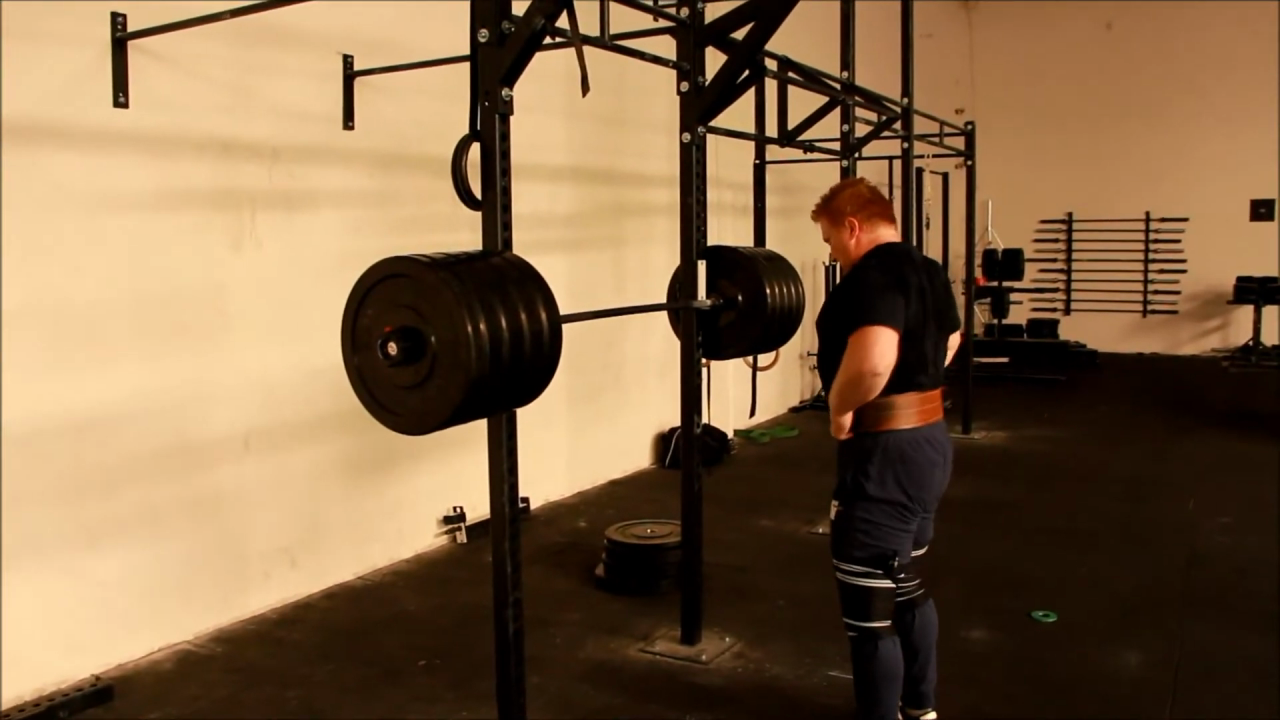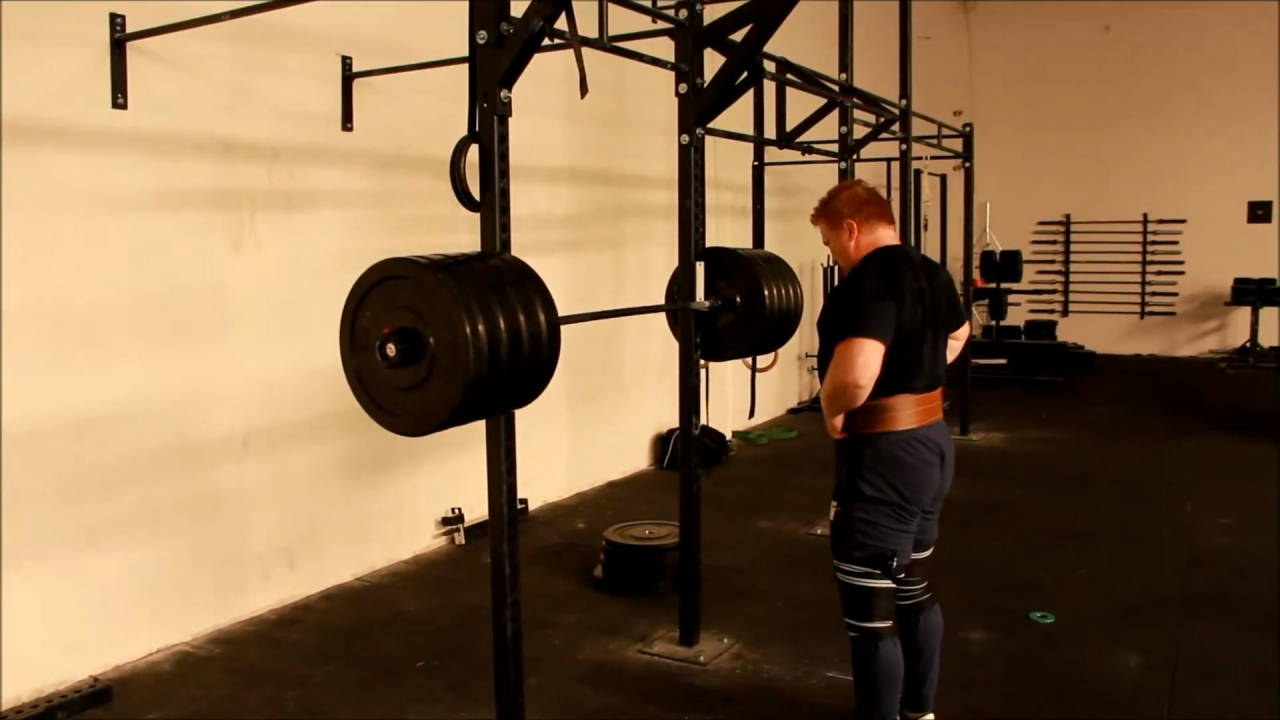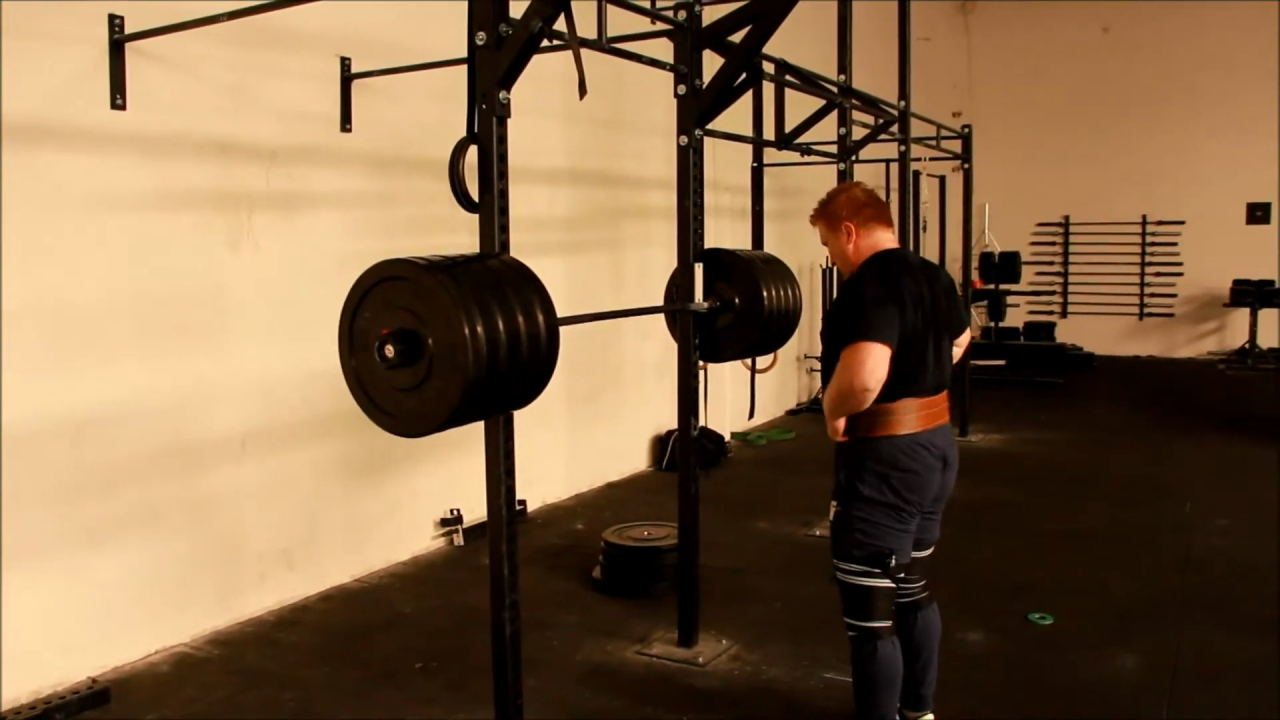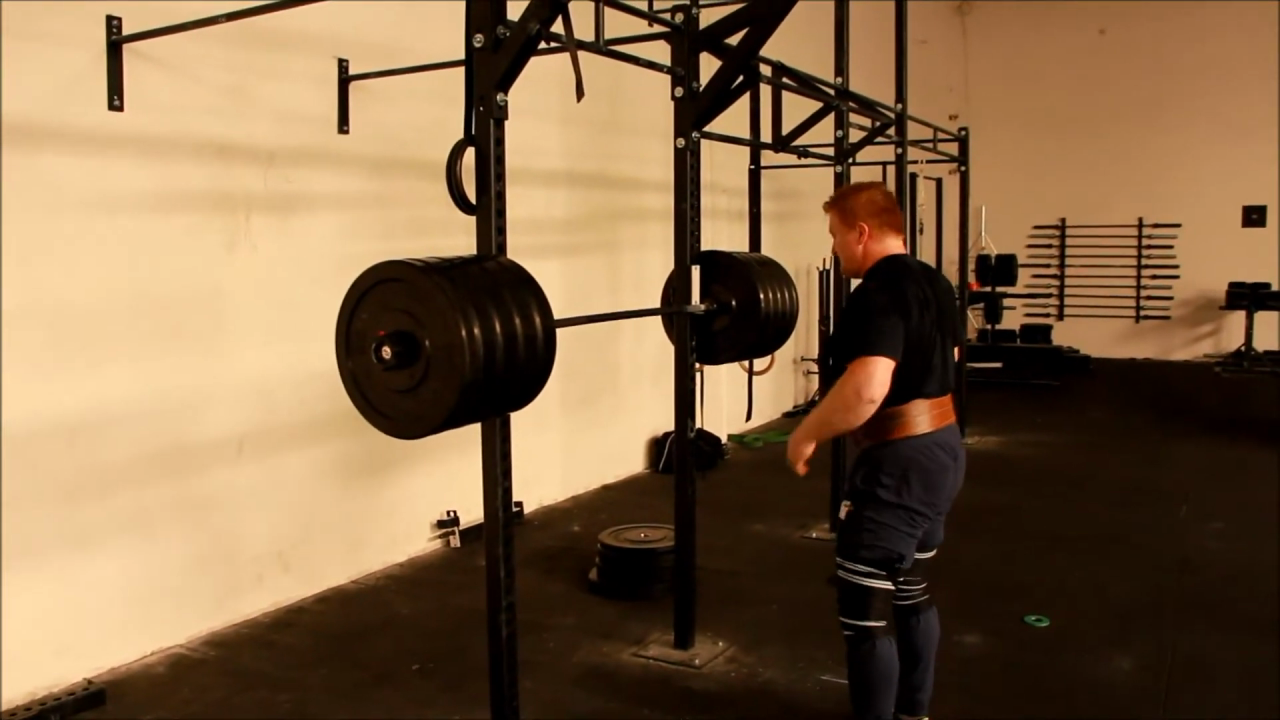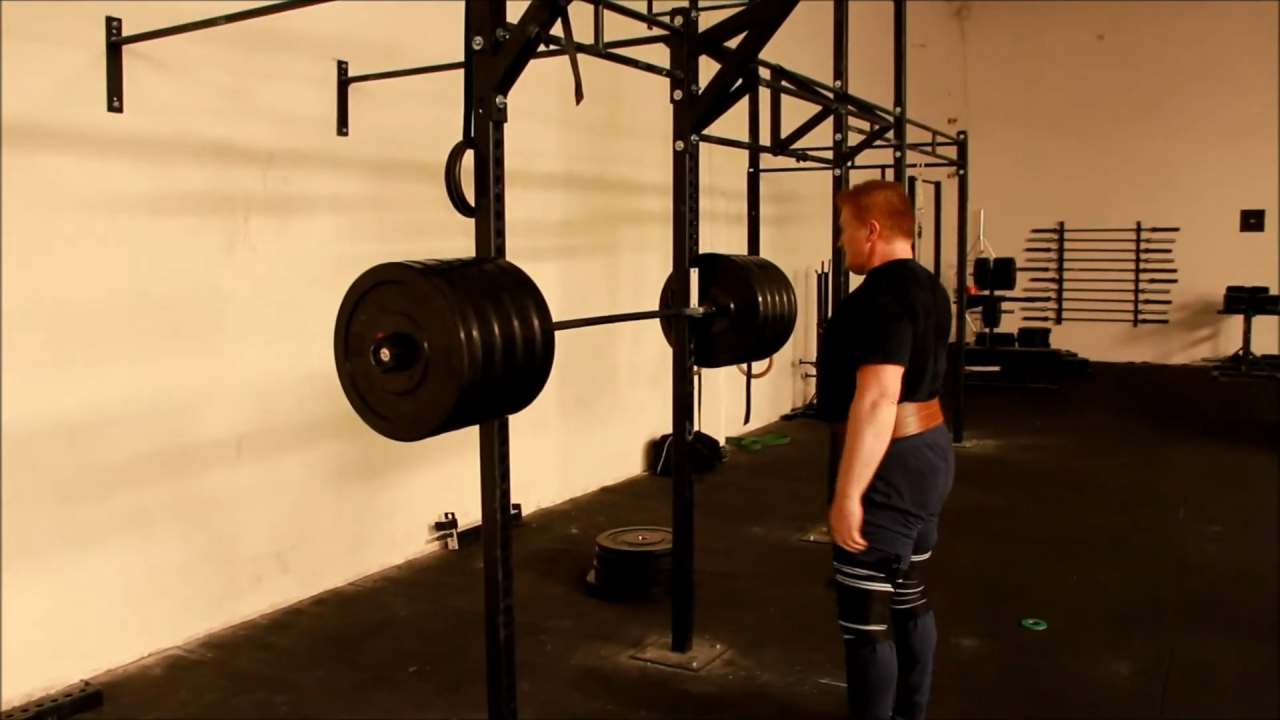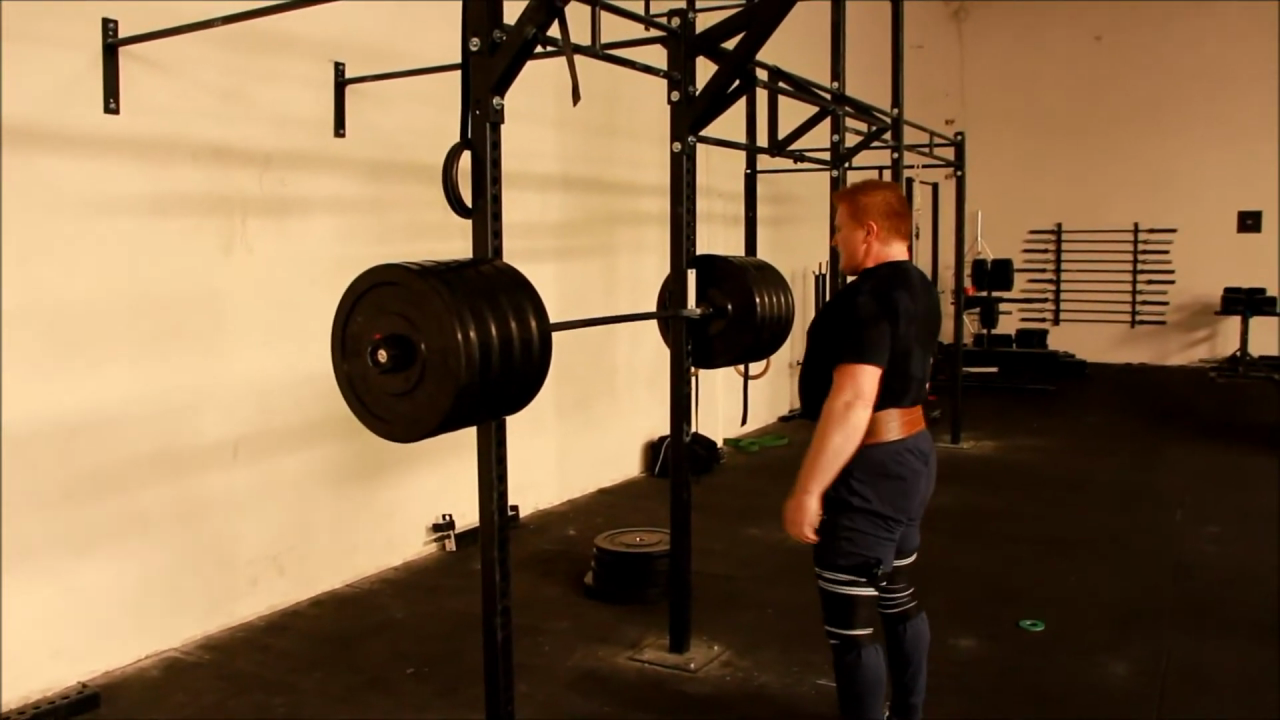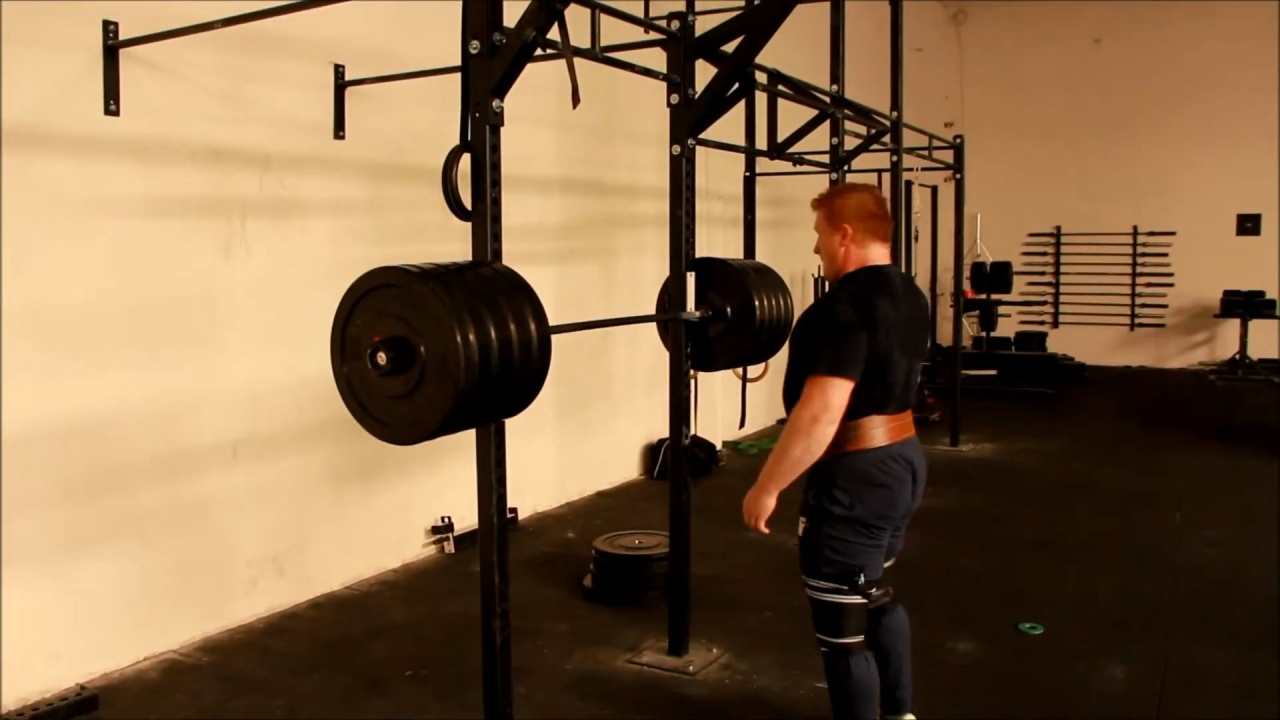
dt=0.3s
person 1, frame 1
left shoulder: (873, 276)
right shoulder: (928, 271)
left elbow: (871, 362)
right elbow: (949, 341)
left wrist: (840, 408)
left hip: (885, 456)
right hip: (928, 443)
left knee: (868, 607)
right knee: (906, 584)
person 1, frame 2
left shoulder: (870, 280)
right shoulder: (931, 273)
left elbow: (853, 373)
right elbow: (956, 335)
left wrist: (831, 409)
left hip: (884, 457)
right hip: (930, 445)
left knee: (870, 609)
right knee: (913, 588)
person 1, frame 3
left shoulder: (870, 286)
right shoulder: (933, 276)
left elbow: (863, 376)
right elbow: (959, 338)
left wrist: (833, 410)
left hip: (885, 460)
right hip: (935, 448)
left knee: (868, 609)
right knee: (911, 586)
person 1, frame 4
left shoulder: (879, 293)
right shoulder: (932, 282)
left elbow: (865, 390)
left wrist: (805, 432)
left hip: (898, 464)
right hip: (941, 448)
left knee: (865, 611)
right knee: (911, 591)
person 1, frame 5
left shoulder: (882, 295)
right shoulder: (926, 287)
left elbow: (876, 399)
left wrist: (847, 495)
left hip: (891, 466)
right hip: (929, 451)
left knee: (864, 615)
right knee: (908, 595)
person 1, frame 6
left shoulder: (868, 297)
right shoulder: (917, 289)
left elbow: (852, 401)
left wrist: (807, 489)
left hip: (871, 468)
right hip: (912, 454)
left knee: (850, 618)
right knee: (898, 597)
person 1, frame 7
left shoulder: (846, 305)
right shoulder: (908, 294)
left elbow: (819, 412)
left wrist: (766, 488)
left hip: (855, 475)
right hip: (902, 459)
left knee: (840, 625)
right knee: (876, 596)
